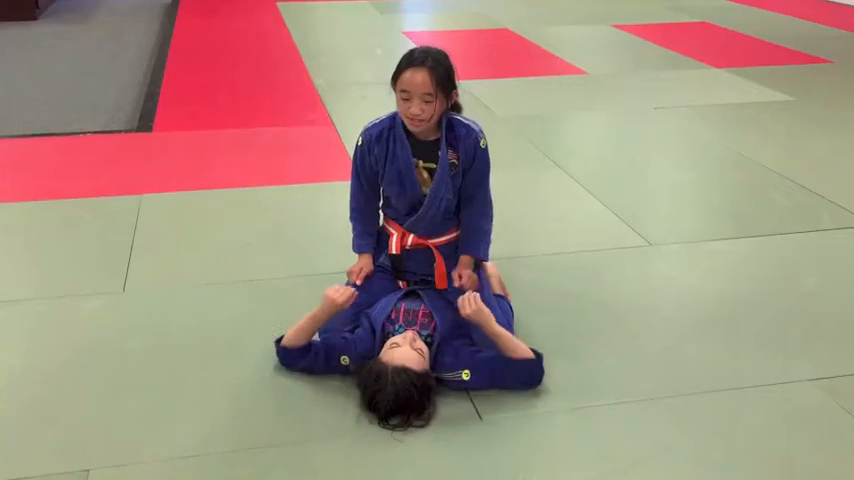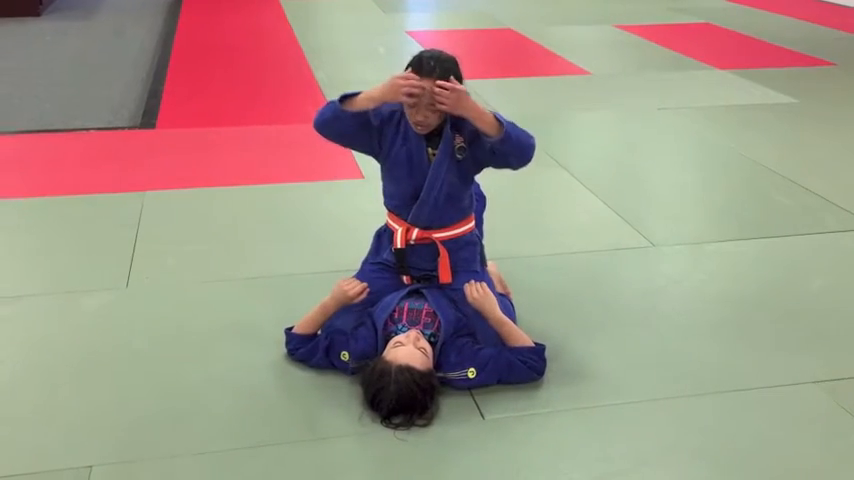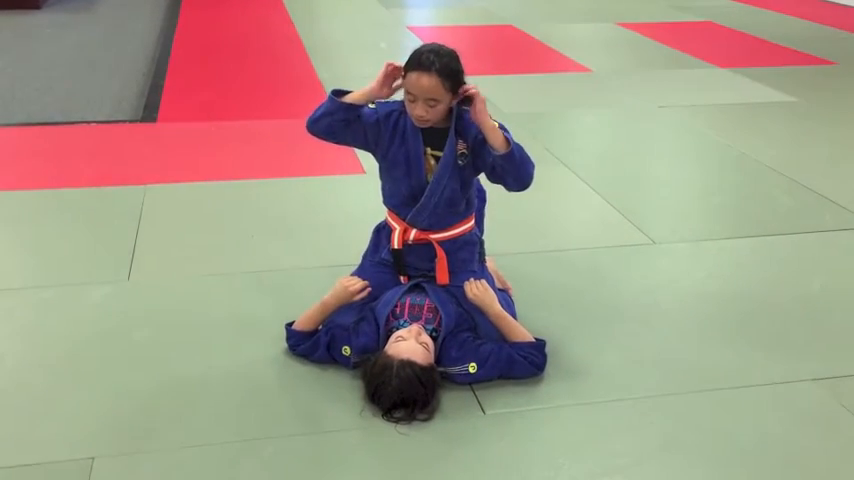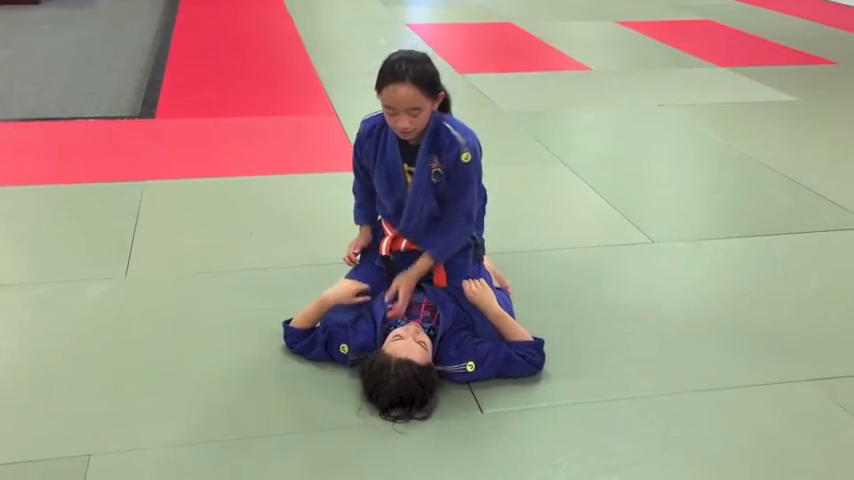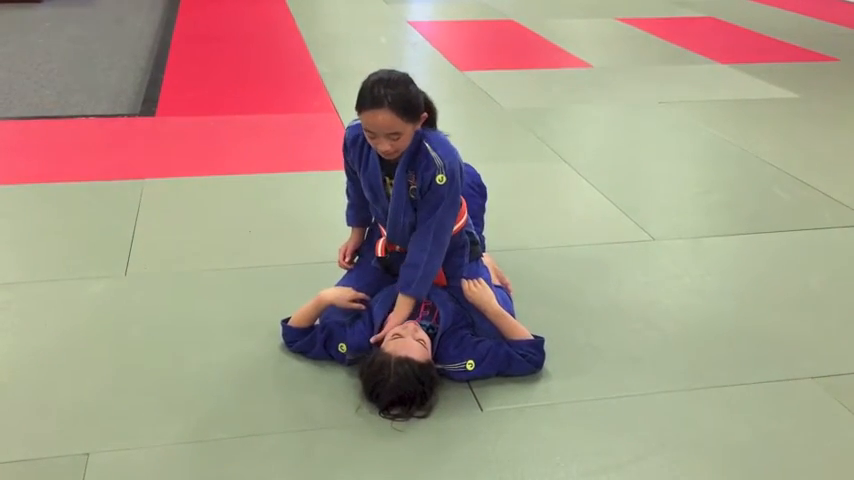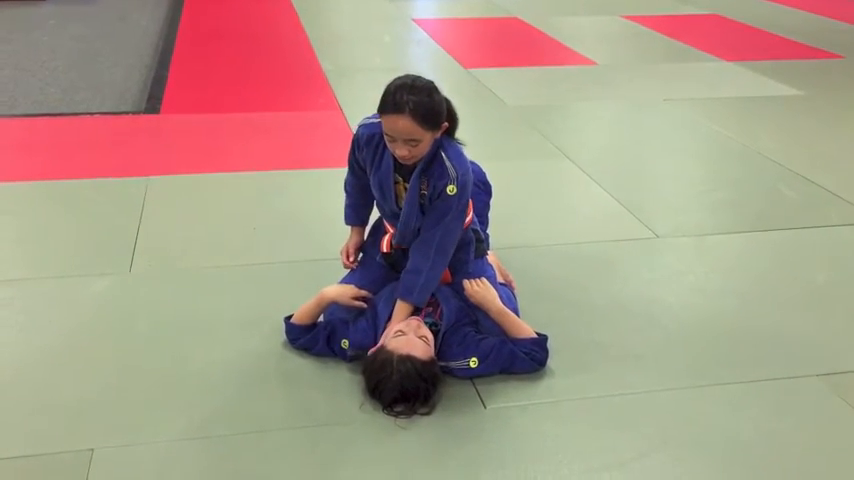
dt=0.7s
person 1, frame 1
left shoulder: (360, 352)
right shoulder: (452, 364)
left elbow: (291, 354)
right elbow: (531, 370)
left wrist: (321, 313)
right wrist: (488, 324)
right ankle: (489, 273)
person 1, frame 2
left shoulder: (360, 351)
right shoulder: (455, 365)
left elbow: (298, 343)
right elbow: (533, 362)
left wrist: (332, 302)
right wrist: (493, 313)
person 1, frame 3
left shoulder: (361, 345)
right shoulder: (458, 361)
left elbow: (299, 338)
right elbow: (533, 357)
left wrist: (331, 300)
right wrist: (493, 308)
person 1, frame 4
left shoulder: (360, 343)
right shoulder: (454, 359)
left elbow: (296, 336)
right elbow: (531, 356)
left wrist: (328, 298)
right wrist: (491, 307)
person 1, frame 5
left shoulder: (359, 342)
right shoulder: (455, 357)
left elbow: (295, 335)
right elbow: (531, 355)
left wrist: (324, 298)
right wrist: (490, 306)
person 1, frame 6
left shoulder: (361, 340)
right shoulder: (457, 354)
left elbow: (298, 332)
right elbow: (535, 353)
left wrist: (326, 295)
right wrist: (493, 305)
person 2, frame 1
left shoulder: (468, 140)
right shoulder: (375, 139)
left elbow: (476, 206)
right elbow: (364, 201)
left wrist: (467, 261)
right wrist: (365, 253)
left hip: (451, 251)
right hip: (393, 250)
person 2, frame 2
left shoulder: (469, 130)
right shoulder: (388, 123)
left elbow: (521, 153)
right elbow: (326, 123)
left wrist: (474, 112)
right wrist: (378, 97)
left hip: (456, 252)
right hip: (396, 247)
person 2, frame 3
left shoulder: (473, 130)
right shoulder: (387, 121)
left elbow: (520, 179)
right elbow: (319, 125)
left wrist: (485, 123)
right wrist: (371, 92)
left hip: (456, 251)
right hip: (395, 245)
left ankle: (484, 271)
person 2, frame 4
left shoulder: (460, 146)
right shoulder: (371, 133)
left elbow: (456, 223)
left wrist: (414, 273)
right wrist: (364, 232)
left hip: (449, 251)
right hip: (389, 246)
left ankle: (479, 265)
person 2, frame 5
left shoulder: (442, 163)
right shoulder: (355, 139)
left elbow: (430, 241)
left wrist: (401, 311)
right wrist: (357, 234)
left hip: (445, 247)
right hip: (388, 241)
left ankle: (480, 263)
person 2, frame 6
left shoulder: (454, 173)
right shoulder: (368, 135)
left elbow: (432, 251)
left wrist: (399, 321)
right wrist: (357, 232)
left hip: (450, 247)
right hip: (393, 239)
left ankle: (484, 259)
